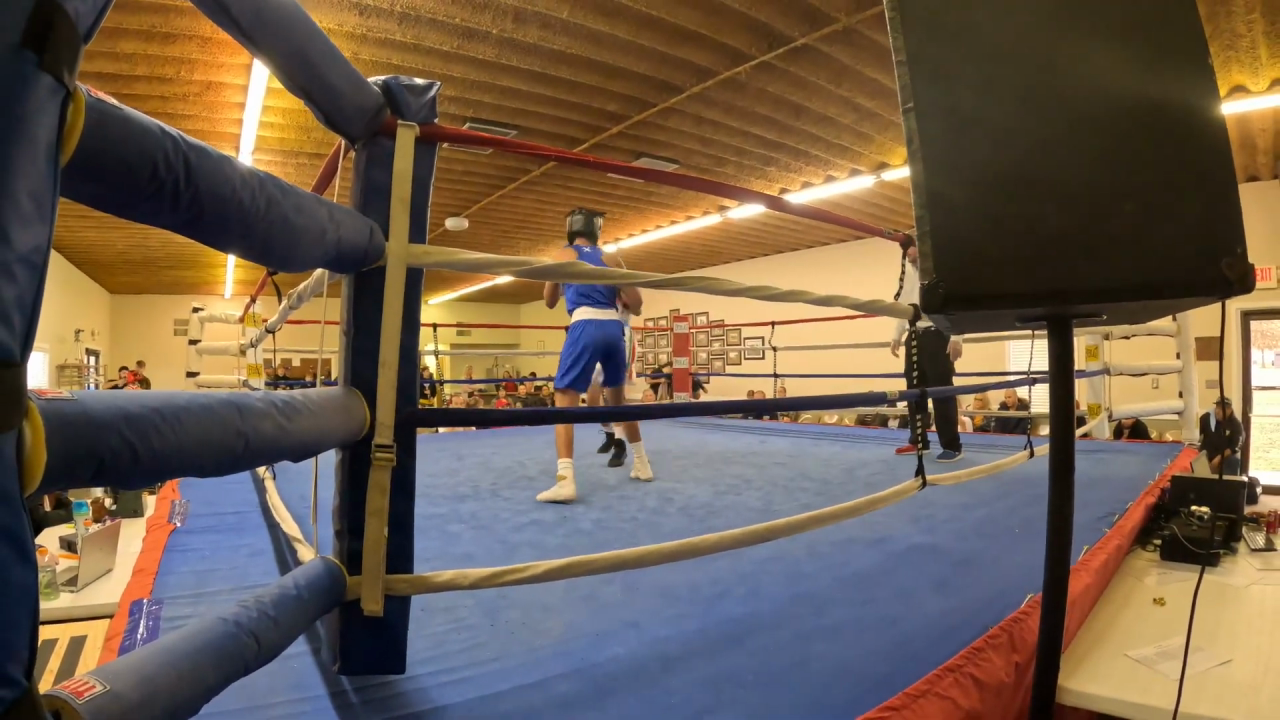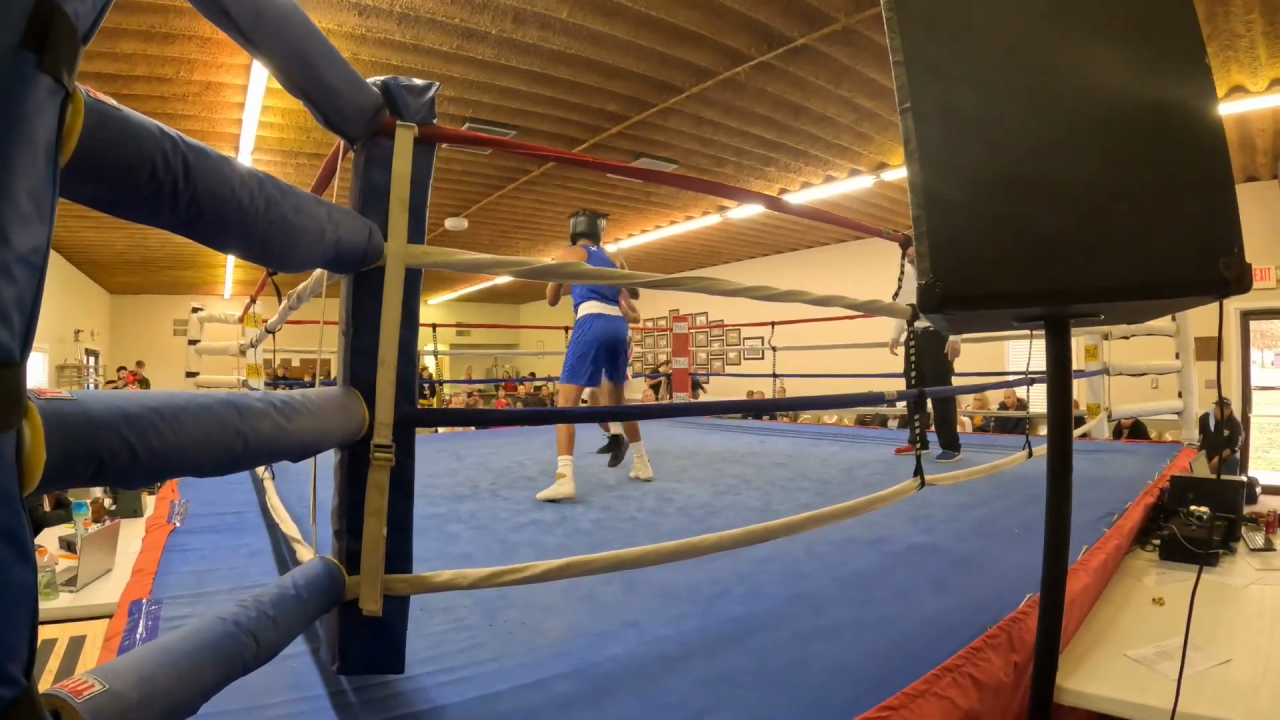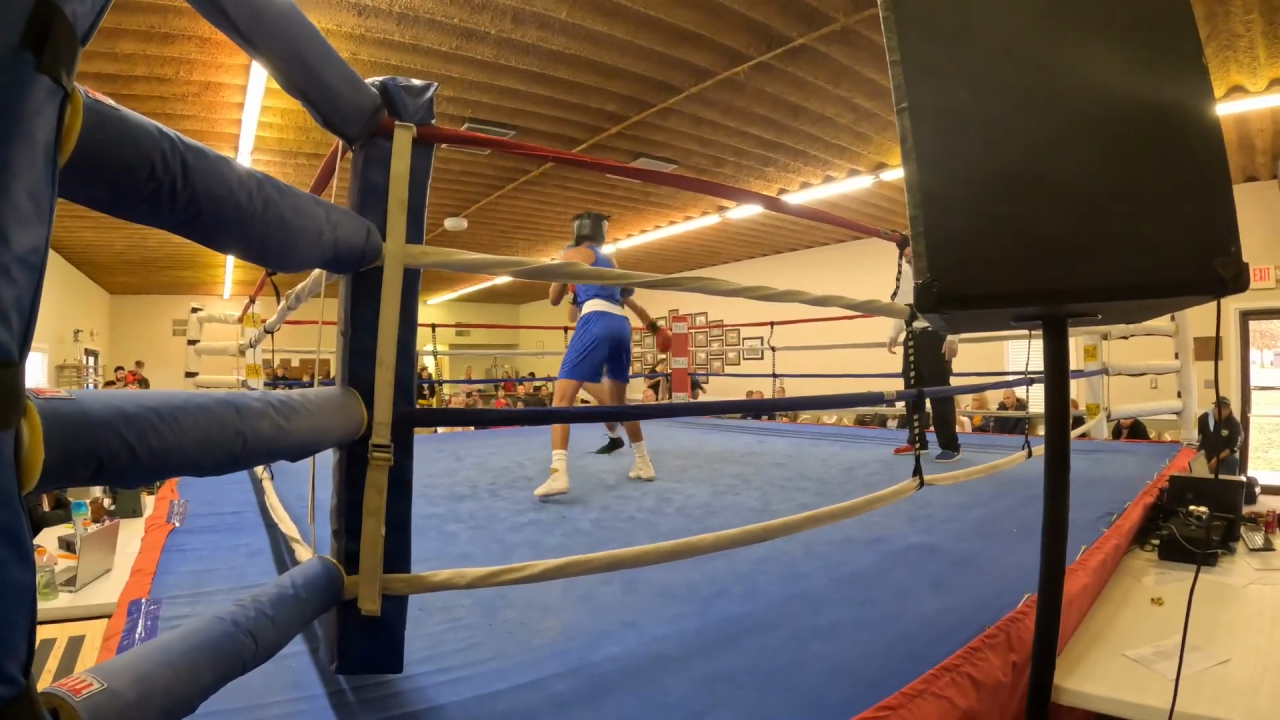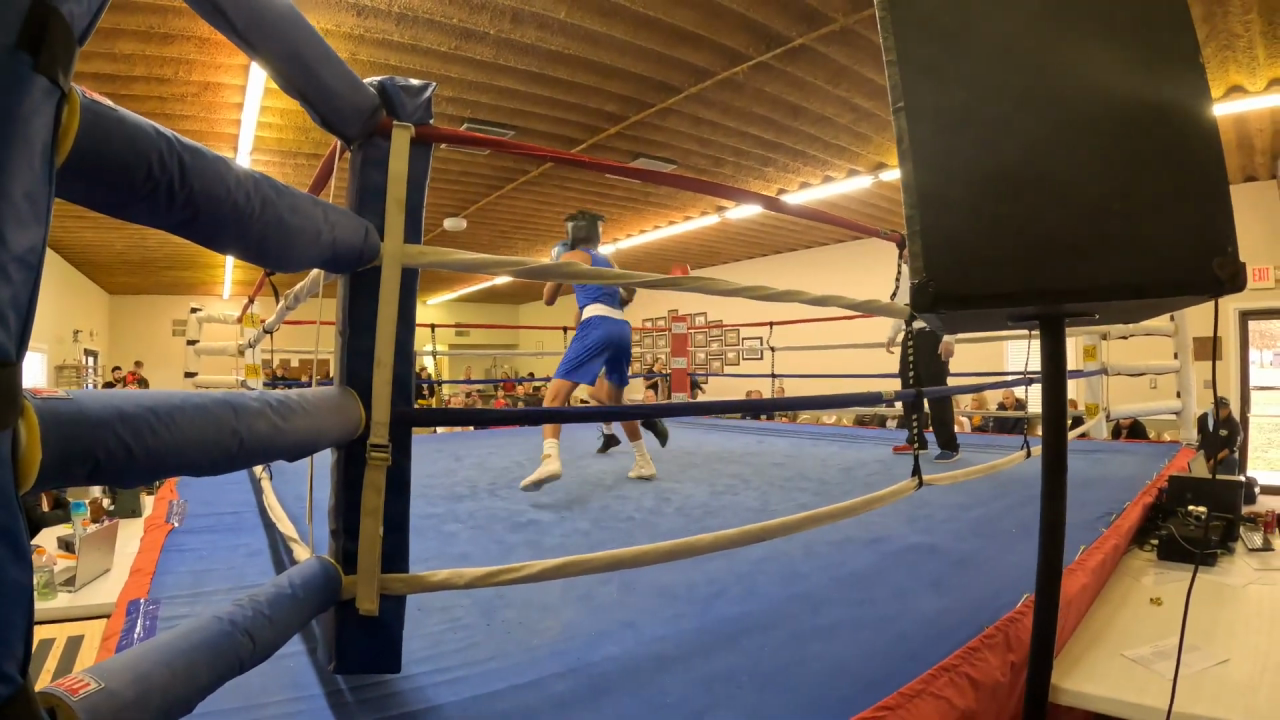
dt=0.1s
person 1, frame 1
left shoulder: (560, 257)
right shoulder: (610, 259)
left elbow: (549, 302)
right elbow: (635, 304)
left hip: (584, 329)
right hip: (613, 329)
left knee: (564, 406)
right knee: (617, 402)
left ankle: (565, 480)
right ankle: (642, 464)
person 1, frame 2
left shoulder: (567, 253)
right shoulder: (611, 260)
left elbow: (551, 299)
right elbow: (623, 300)
left hip: (592, 325)
right hip: (618, 325)
left knee: (567, 401)
right knee: (616, 399)
left ankle: (564, 478)
right ankle: (641, 464)
person 1, frame 3
left shoulder: (572, 254)
right shoulder: (609, 261)
left elbow: (554, 298)
right elbow: (630, 301)
right wrist: (654, 326)
left hip: (595, 323)
right hip: (620, 325)
left knee: (563, 398)
right knee: (617, 400)
left ankle: (559, 473)
right ankle: (643, 464)
person 1, frame 4
left shoulder: (569, 257)
right shoulder: (607, 261)
left elbow: (548, 300)
right elbow: (629, 295)
left hip: (597, 328)
right hip: (621, 329)
left knee: (554, 396)
right knee: (614, 400)
left ankle: (550, 458)
right ankle: (644, 463)
person 2, frame 1
right shoulder: (909, 271)
left wrist: (956, 337)
right wrist: (897, 336)
left hip: (936, 335)
right hip: (914, 337)
right knee: (914, 390)
left ankle: (952, 446)
right ankle: (918, 440)
person 2, frame 2
right shoulder: (908, 271)
left wrist: (955, 336)
right wrist: (896, 335)
left hip: (936, 335)
right hip: (914, 336)
right knee: (913, 390)
left ankle: (951, 446)
right ankle: (917, 441)
person 2, frame 3
right shoulder: (906, 271)
left wrist: (952, 336)
right wrist: (894, 334)
left hip: (934, 335)
right hip: (912, 336)
right knee: (912, 390)
left ankle: (950, 446)
right ankle: (916, 441)
person 2, frame 4
right shoulder: (907, 272)
left wrist: (949, 338)
right wrist: (893, 334)
left hip: (932, 335)
right hip: (911, 338)
left knee: (936, 389)
right knee: (909, 390)
left ankle: (949, 446)
right ankle: (915, 441)
